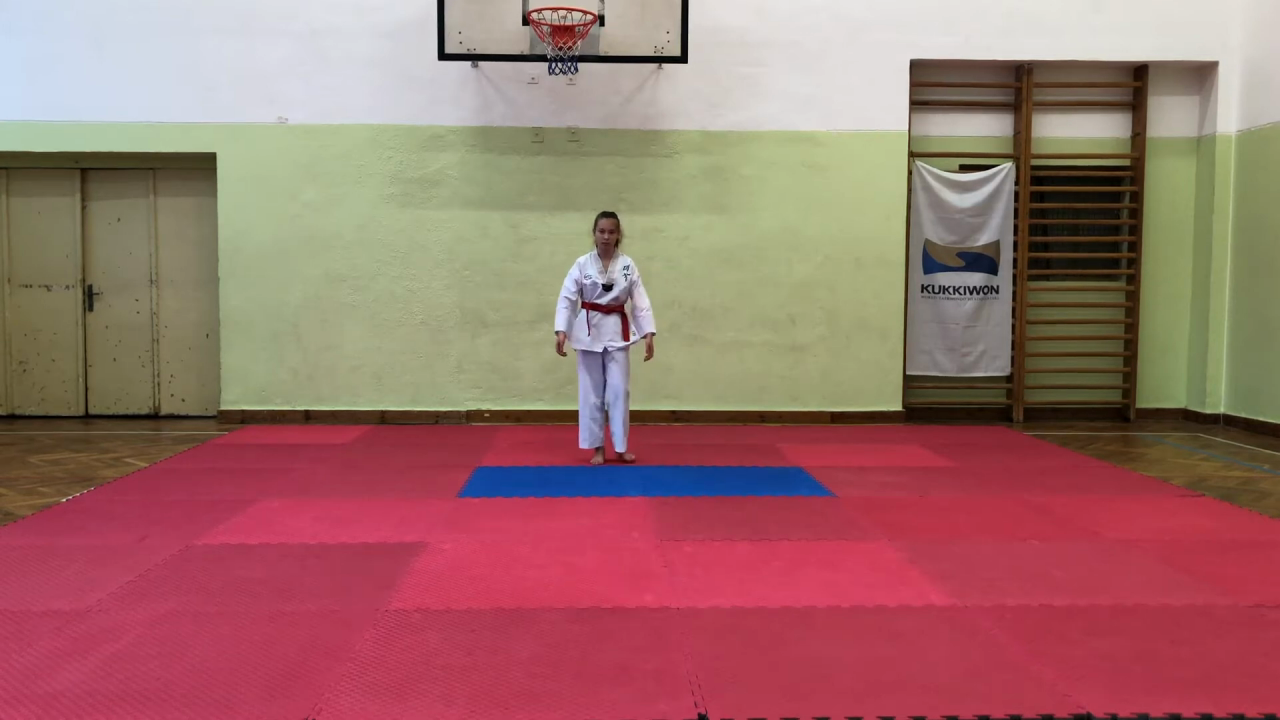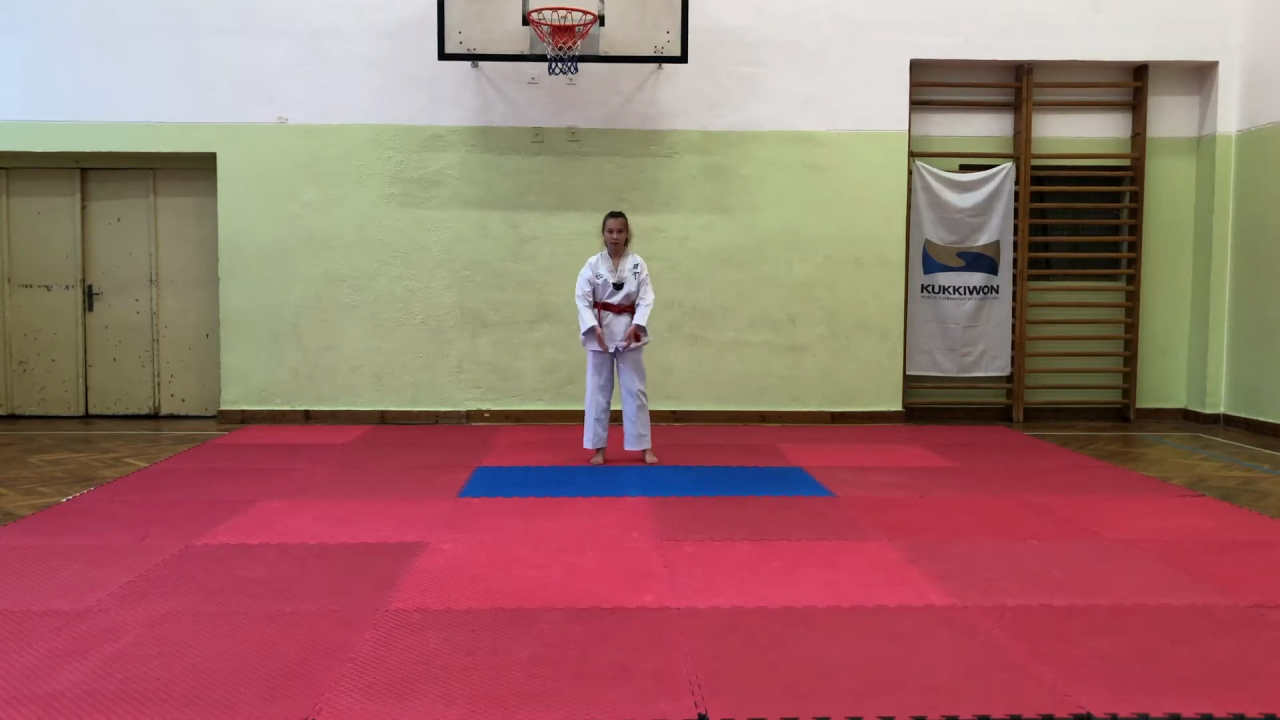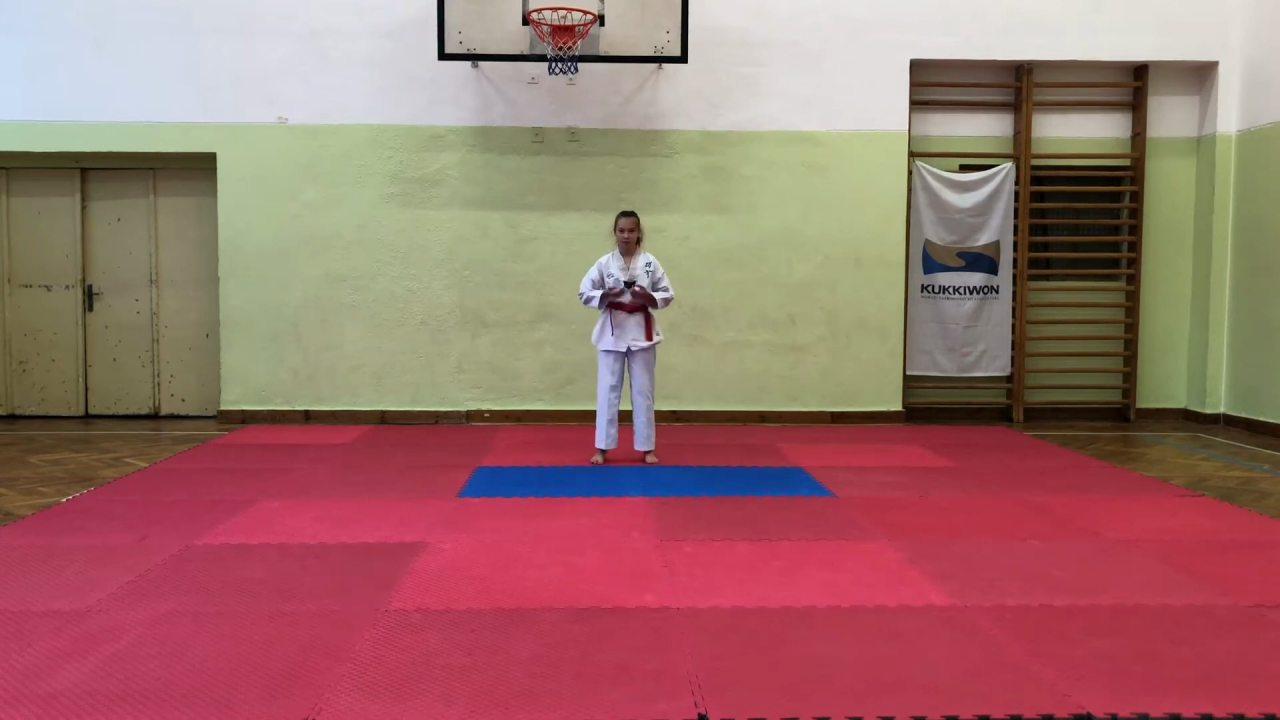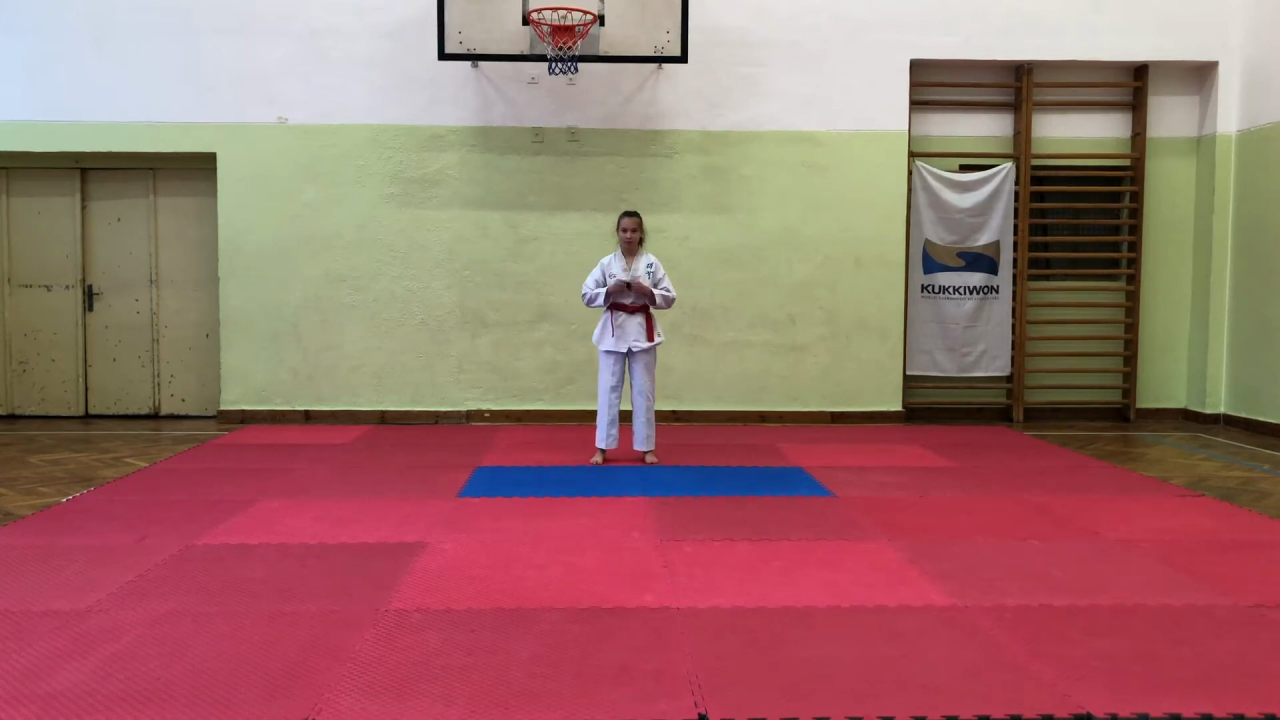
dt=0.4s
person 1, frame 1
left shoulder: (628, 265)
right shoulder: (582, 264)
left elbow: (641, 301)
right elbow: (567, 298)
left wrist: (648, 333)
right wrist: (562, 330)
left hip: (617, 331)
right hip: (589, 331)
left knee: (619, 390)
right knee: (591, 391)
left ankle: (621, 447)
right ankle: (597, 447)
person 1, frame 2
left shoulder: (637, 263)
right shoulder: (593, 264)
left elbow: (646, 299)
right elbow: (582, 300)
left wrist: (636, 327)
right wrist: (594, 329)
left hip: (629, 330)
right hip: (600, 331)
left knee: (635, 389)
right knee: (598, 391)
left ankle: (644, 446)
right ankle: (599, 447)
person 1, frame 3
left shoulder: (650, 262)
right shoulder: (604, 263)
left elbow: (667, 294)
right elbow: (584, 292)
left wrist: (649, 297)
right wrist: (604, 295)
left hip: (641, 330)
right hip: (611, 331)
left knee: (643, 390)
right knee: (608, 389)
left ankle: (647, 447)
right ankle: (602, 447)
person 1, frame 4
left shoulder: (652, 263)
right shoulder: (606, 263)
left elbow: (669, 297)
right elbow: (587, 295)
left wrist: (647, 292)
right wrist: (610, 290)
left hip: (642, 331)
right hip: (613, 331)
left knee: (644, 390)
right knee: (609, 389)
left ankle: (647, 447)
right ankle: (602, 447)
